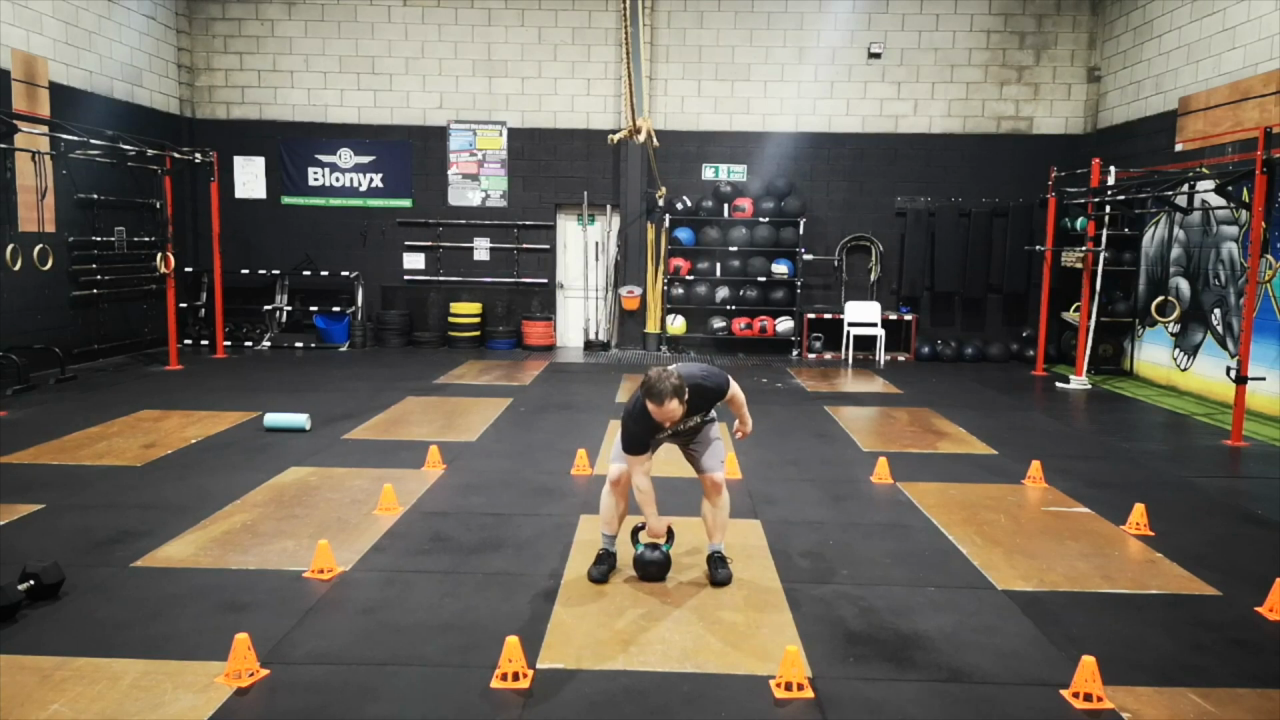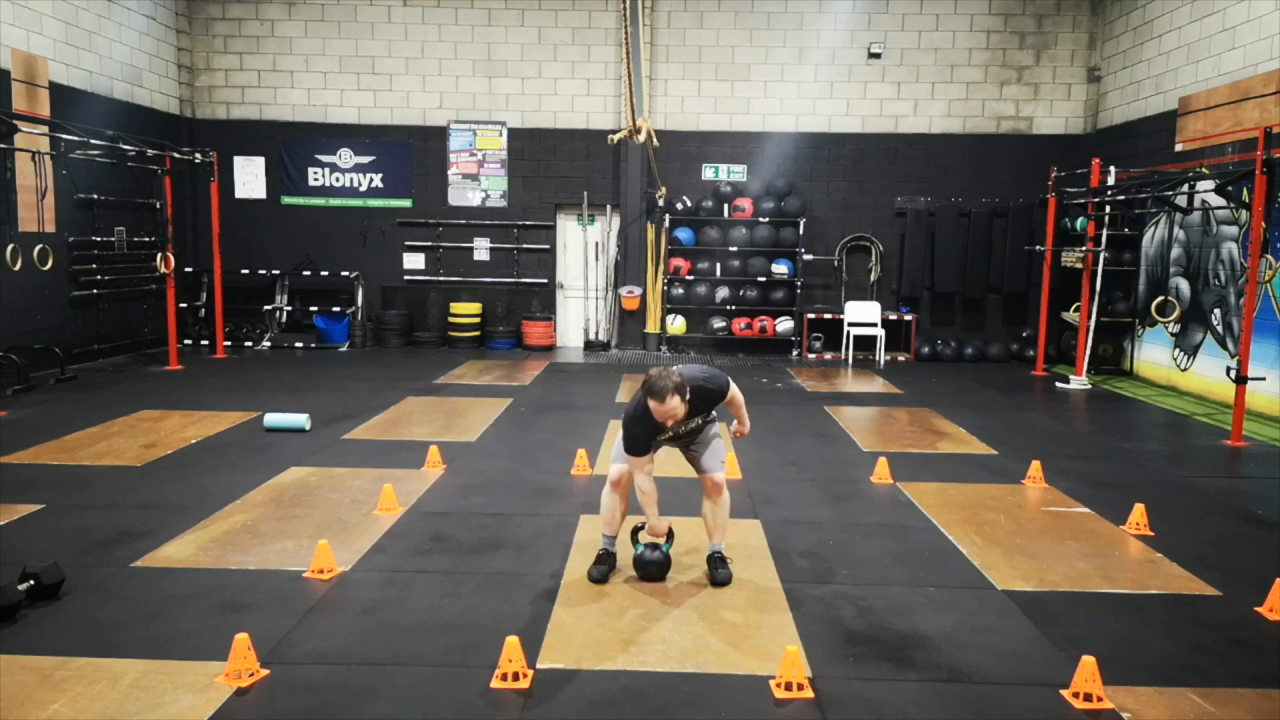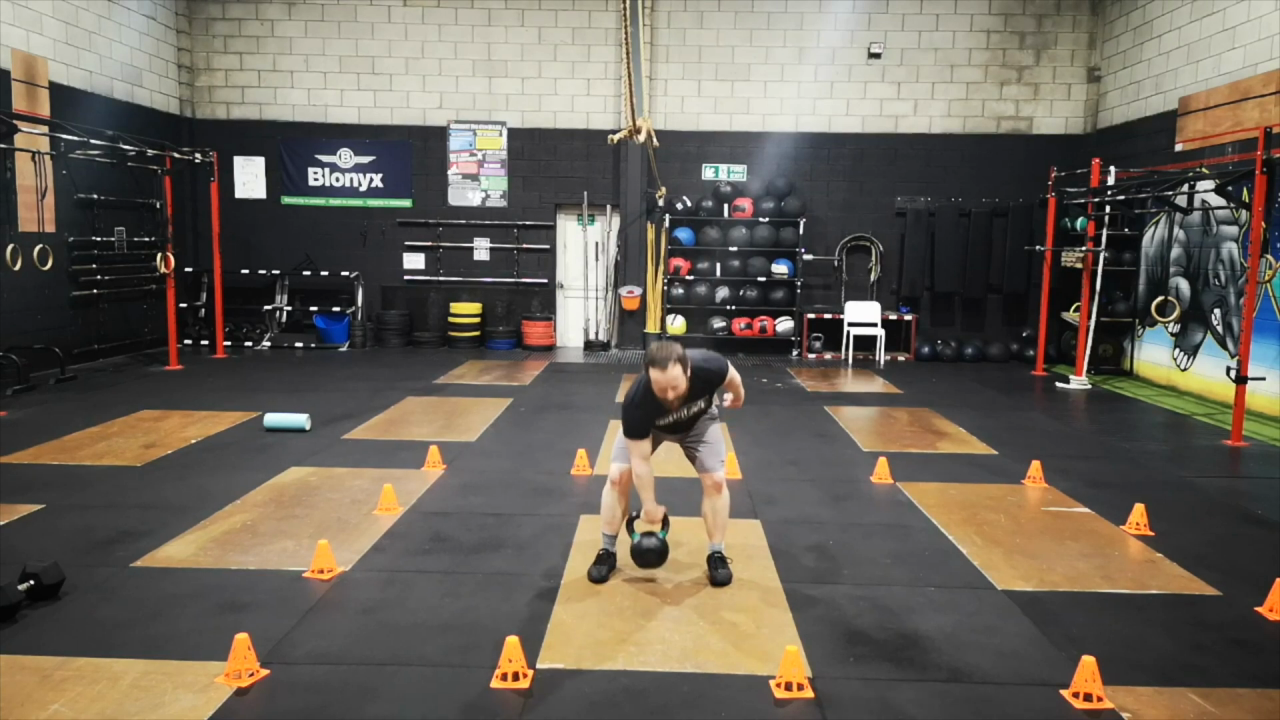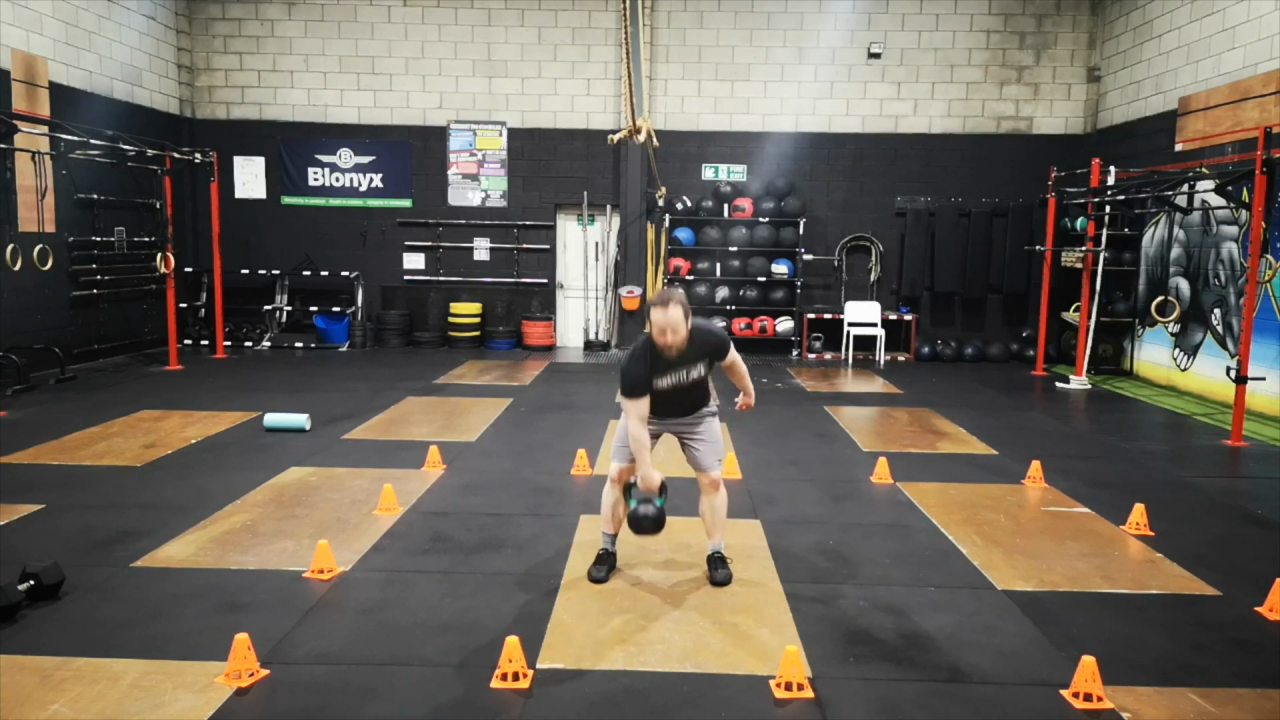
dt=0.2s
person 1, frame 1
left shoulder: (707, 382)
right shoulder: (635, 416)
left elbow: (733, 392)
right elbow: (640, 476)
left wrist: (744, 419)
right wrist: (653, 521)
left hip: (697, 424)
left knee: (715, 480)
right knee: (617, 476)
left ankle: (716, 554)
right ankle: (607, 552)
person 1, frame 2
left shoulder: (708, 384)
right shoulder: (636, 417)
left elbow: (732, 393)
right elbow: (642, 475)
left wrist: (742, 420)
right wrist: (654, 520)
left hip: (699, 426)
right hip: (648, 431)
left knee: (715, 481)
right knee: (618, 477)
left ankle: (716, 554)
right ankle: (607, 551)
person 1, frame 3
left shoulder: (709, 367)
right shoulder: (637, 401)
left elbow: (731, 376)
right elbow: (640, 460)
left wrist: (738, 396)
right wrist: (650, 506)
left hip: (698, 420)
right hip: (650, 425)
left knee: (715, 480)
right knee: (618, 476)
left ankle: (716, 554)
right ankle: (607, 551)
person 1, frame 4
left shoulder: (709, 336)
right shoulder: (636, 360)
left elbow: (732, 363)
right elbow: (636, 422)
left wrist: (747, 391)
right wrist: (646, 470)
left hip: (695, 413)
right hip: (647, 412)
left knee: (712, 478)
right knee: (618, 474)
left ankle: (716, 554)
right ankle: (607, 551)
